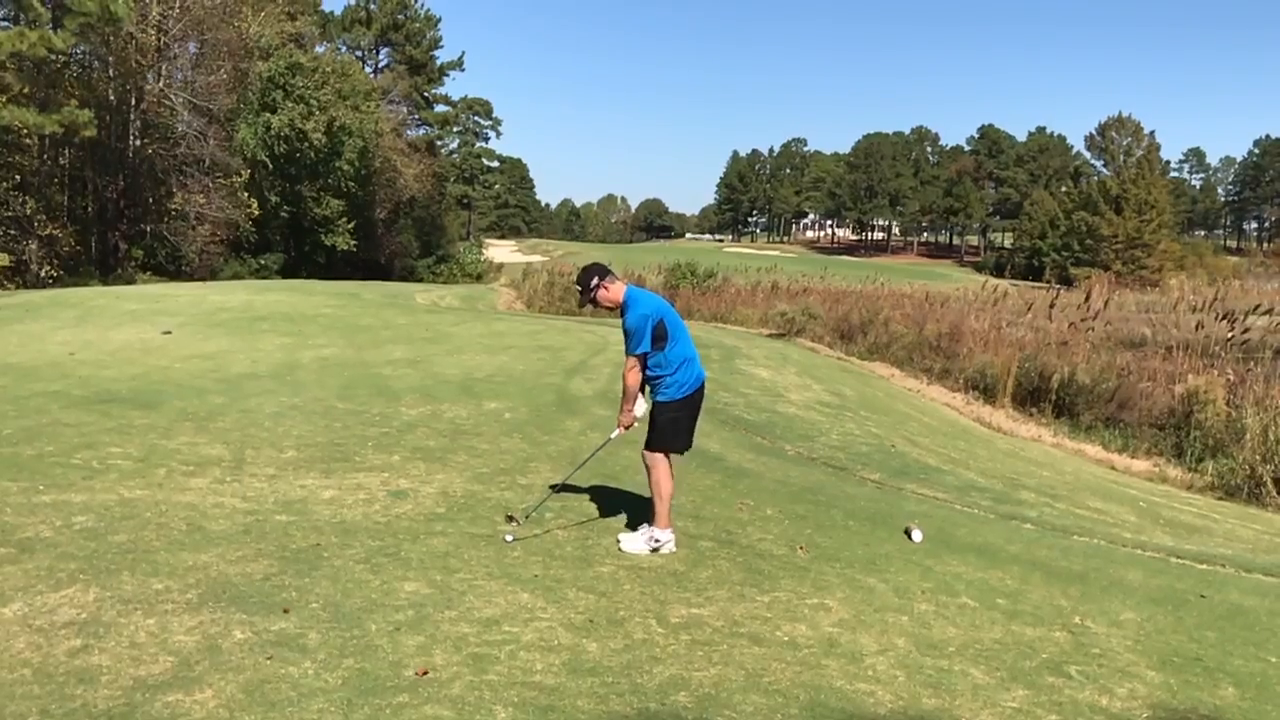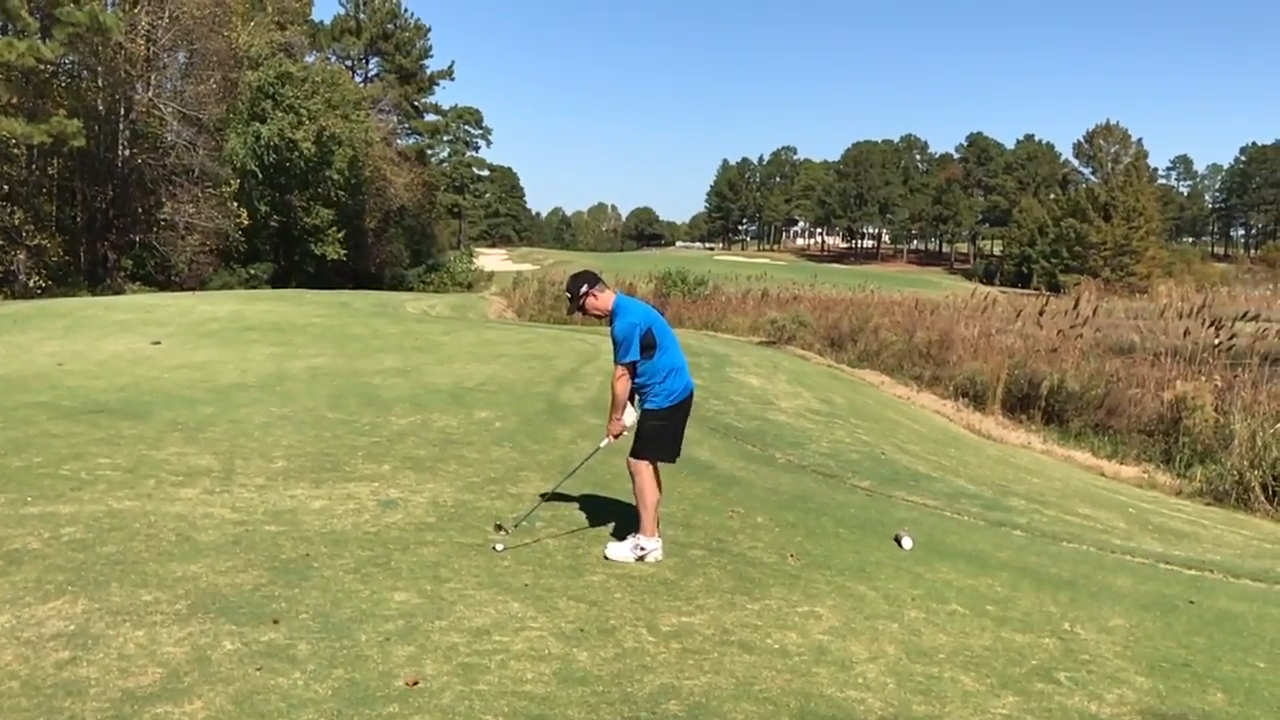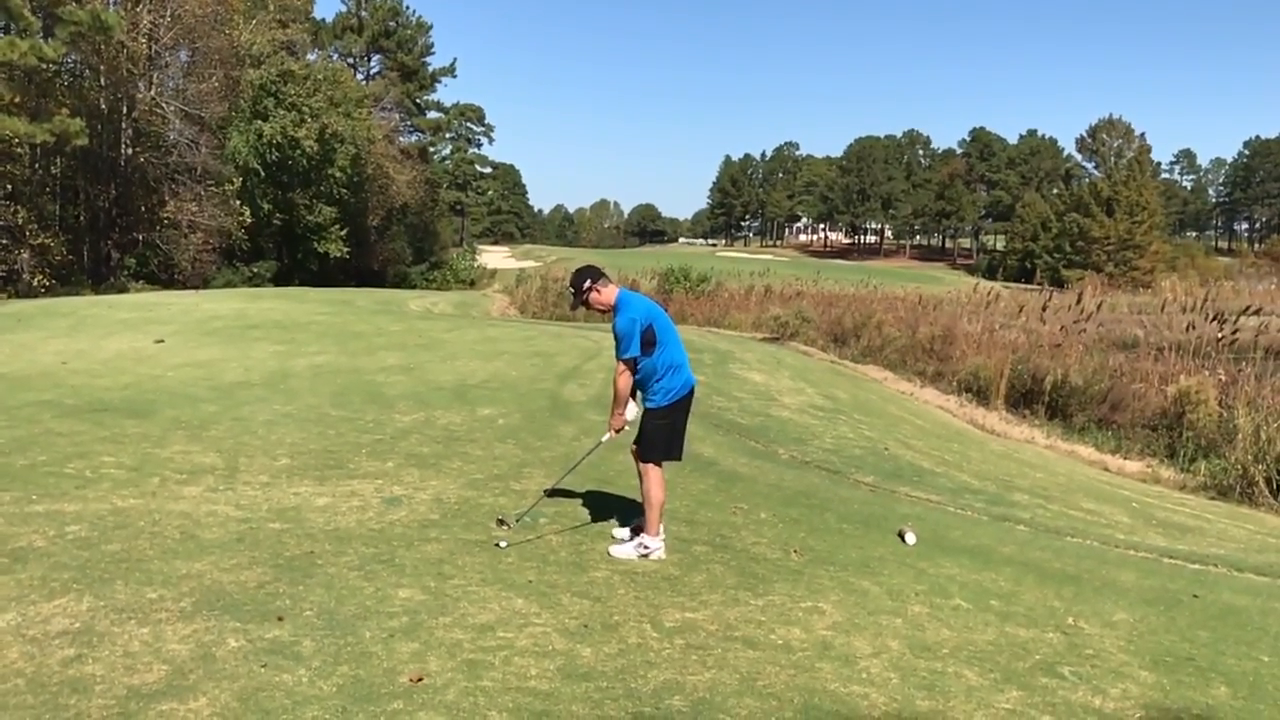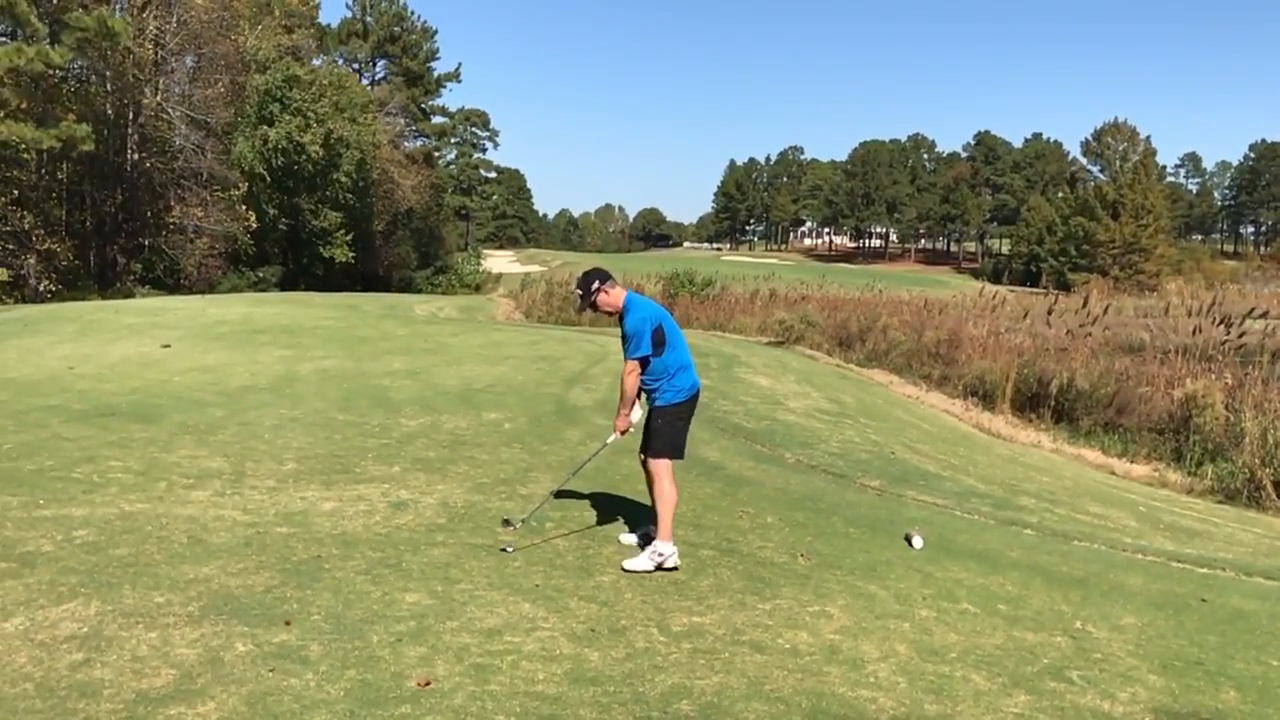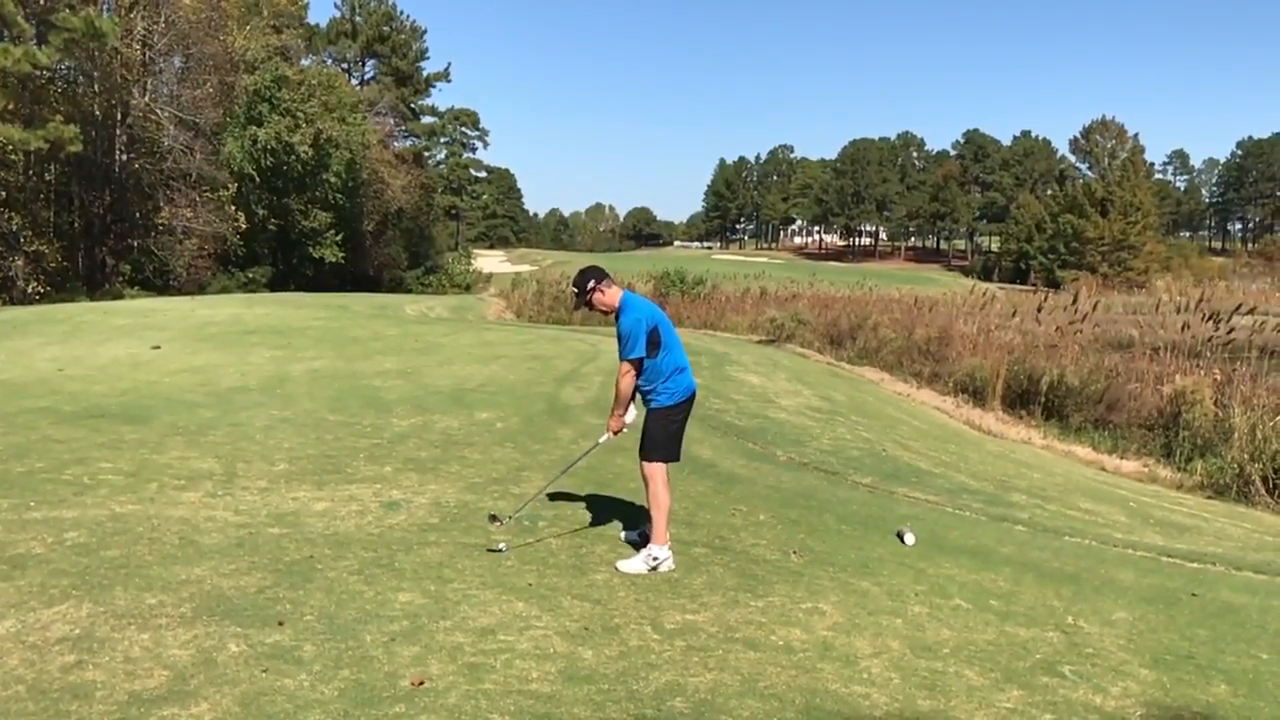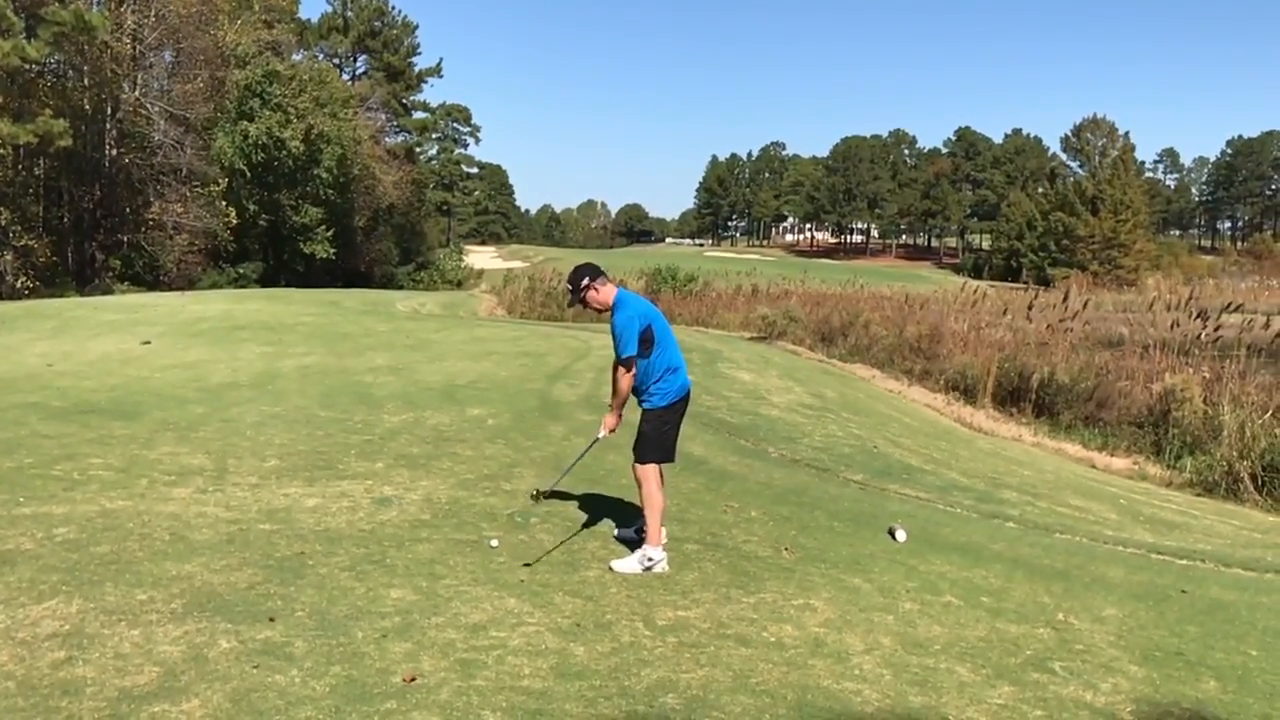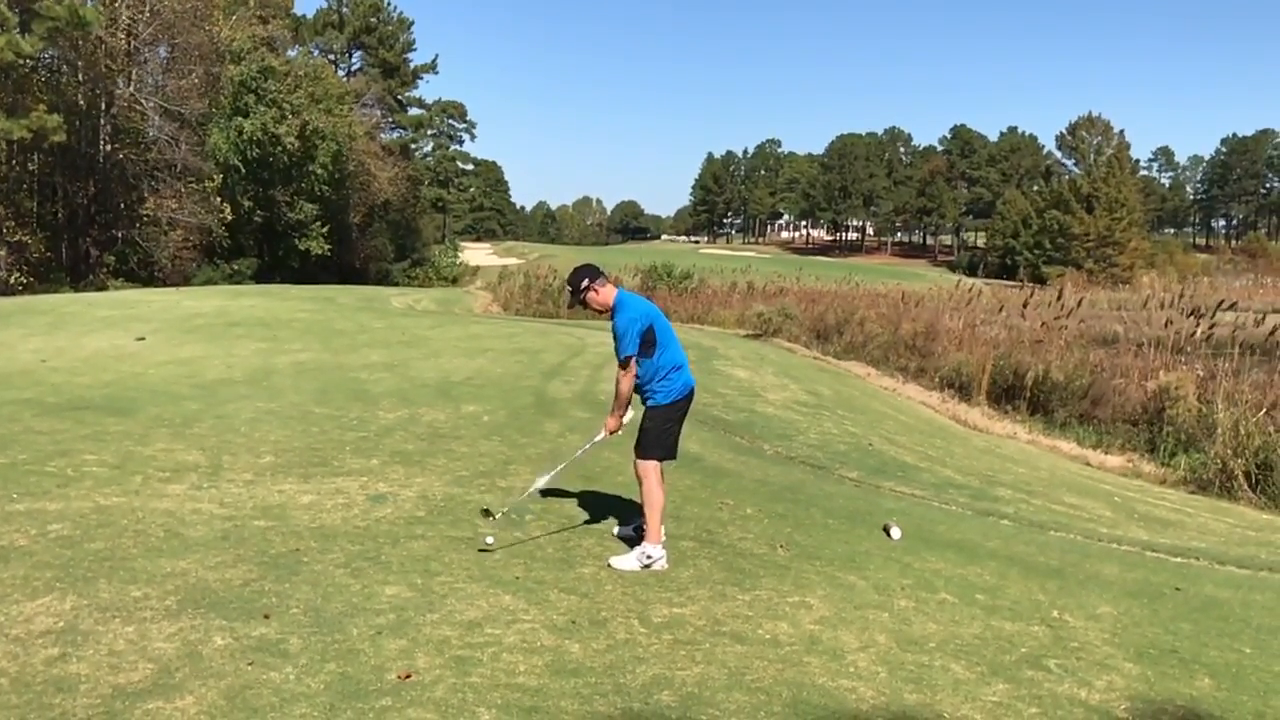
dt=0.7s
person 1, frame 1
left shoulder: (638, 311)
right shoulder: (636, 301)
left elbow: (633, 367)
right elbow: (643, 362)
left wrist: (626, 409)
right wrist: (636, 401)
left hip: (678, 387)
right hip: (673, 385)
left knee: (655, 455)
right knee: (657, 455)
left ankle: (662, 534)
right ankle: (658, 525)
person 1, frame 2
left shoulder: (626, 320)
right shoulder: (627, 309)
left elbow: (622, 375)
right elbow: (632, 371)
left wrist: (615, 418)
right wrist: (625, 411)
left hip: (666, 395)
right hip: (665, 393)
left knee: (640, 462)
right knee: (646, 463)
left ankle: (647, 542)
right ankle: (649, 534)
person 1, frame 3
left shoulder: (627, 316)
right shoulder: (631, 303)
left elbow: (624, 372)
left wrist: (617, 413)
right wrist: (629, 403)
left hip: (666, 393)
right hip: (666, 389)
left knee: (649, 463)
right knee: (641, 453)
left ankle: (651, 541)
right ankle: (651, 524)
person 1, frame 4
left shoulder: (638, 315)
right shoulder: (632, 310)
left elbow: (632, 371)
right elbow: (640, 368)
left wrist: (623, 414)
right wrist: (630, 408)
left hip: (674, 394)
right hip: (664, 393)
left knee: (660, 465)
right knee: (647, 458)
left ankle: (664, 548)
right ankle: (658, 530)
person 1, frame 5
left shoulder: (632, 316)
right shoulder: (631, 308)
left elbow: (627, 373)
right elbow: (636, 369)
left wrist: (616, 414)
right wrist: (623, 409)
left hip: (669, 396)
right hip: (666, 394)
left knee: (653, 467)
right knee: (653, 463)
left ankle: (658, 551)
right ankle: (657, 530)
person 1, frame 6
left shoulder: (625, 314)
right shoulder: (626, 305)
left elbow: (627, 372)
right elbow: (622, 364)
left wrist: (615, 412)
right wrist: (615, 403)
left hip: (663, 395)
right hip: (662, 393)
left knee: (645, 468)
right knee: (648, 462)
left ankle: (653, 553)
right ankle: (653, 527)
person 1, frame 7
left shoulder: (626, 316)
right shoulder: (627, 304)
left elbow: (627, 373)
right elbow: (633, 368)
left wrist: (615, 415)
right wrist: (624, 407)
left hip: (668, 393)
right hip: (667, 390)
left knee: (647, 466)
right knee: (646, 460)
left ankle: (652, 550)
right ankle: (651, 525)
